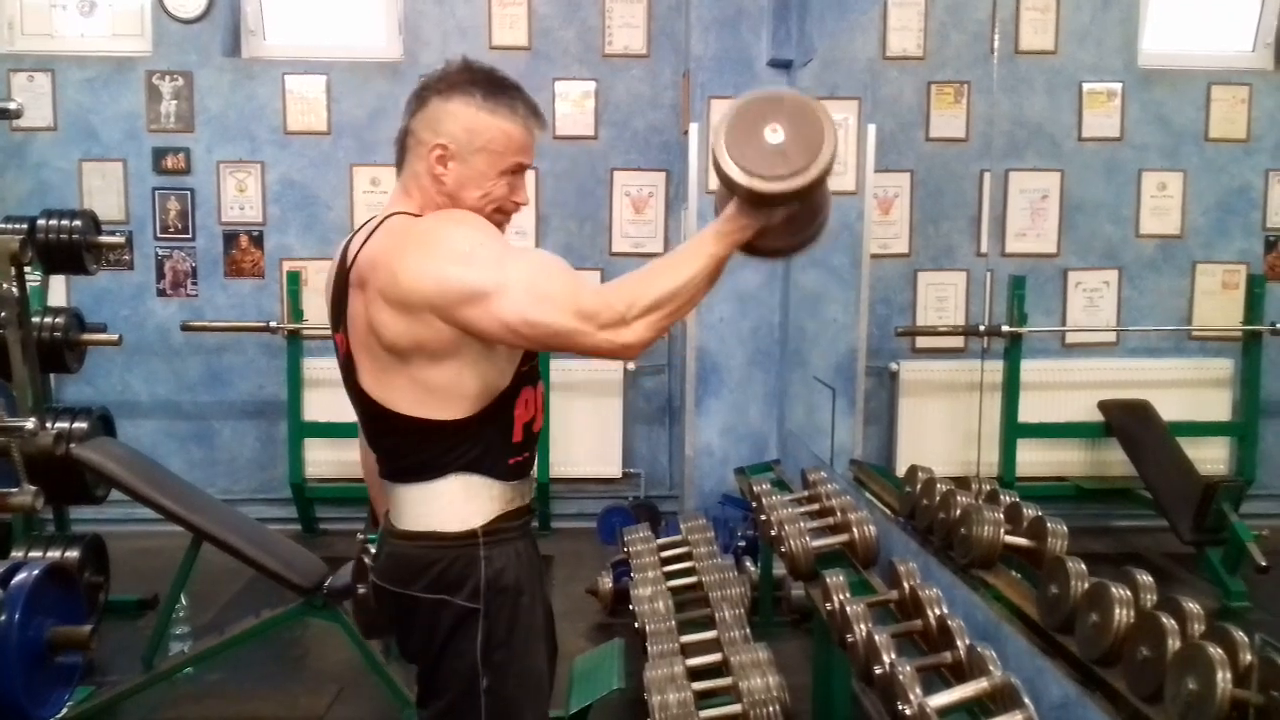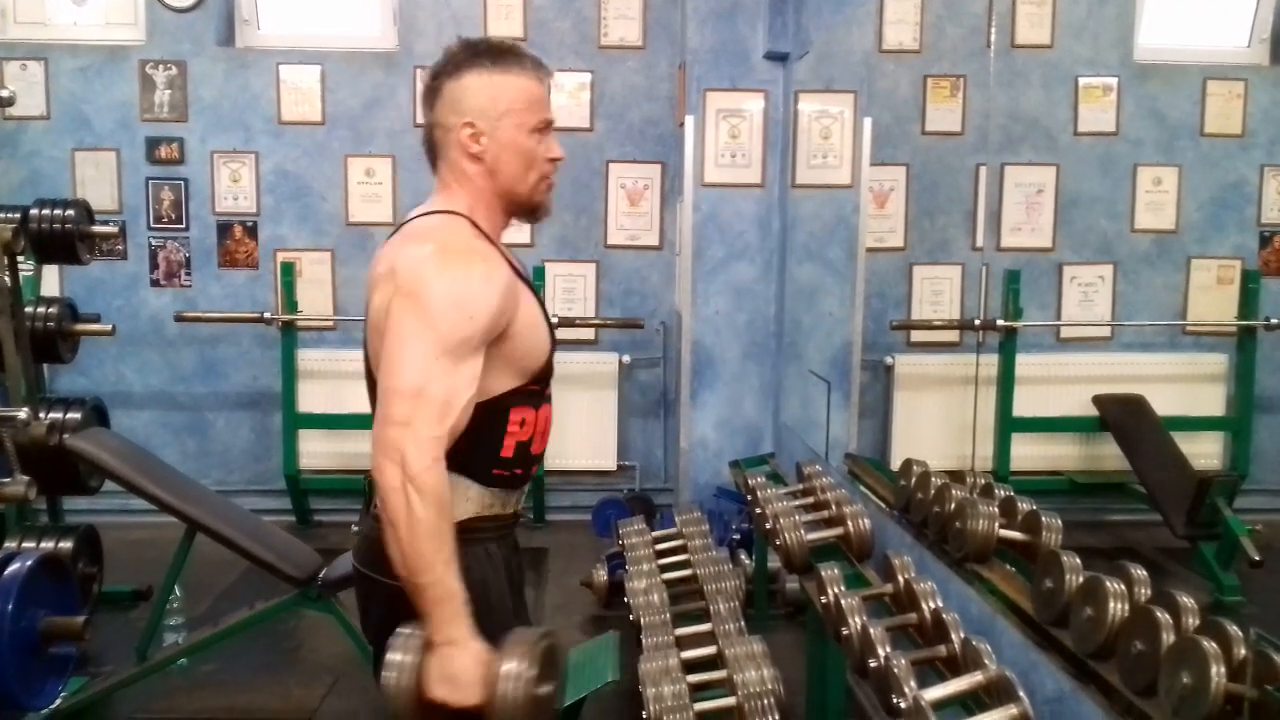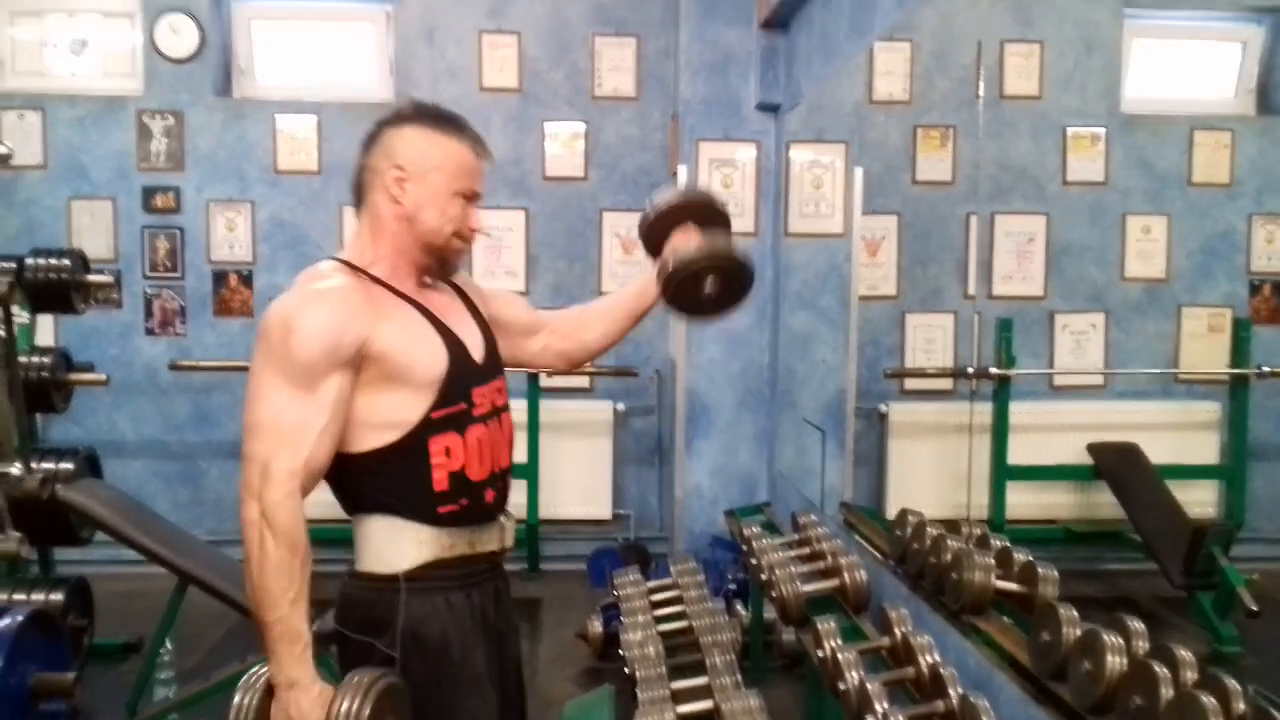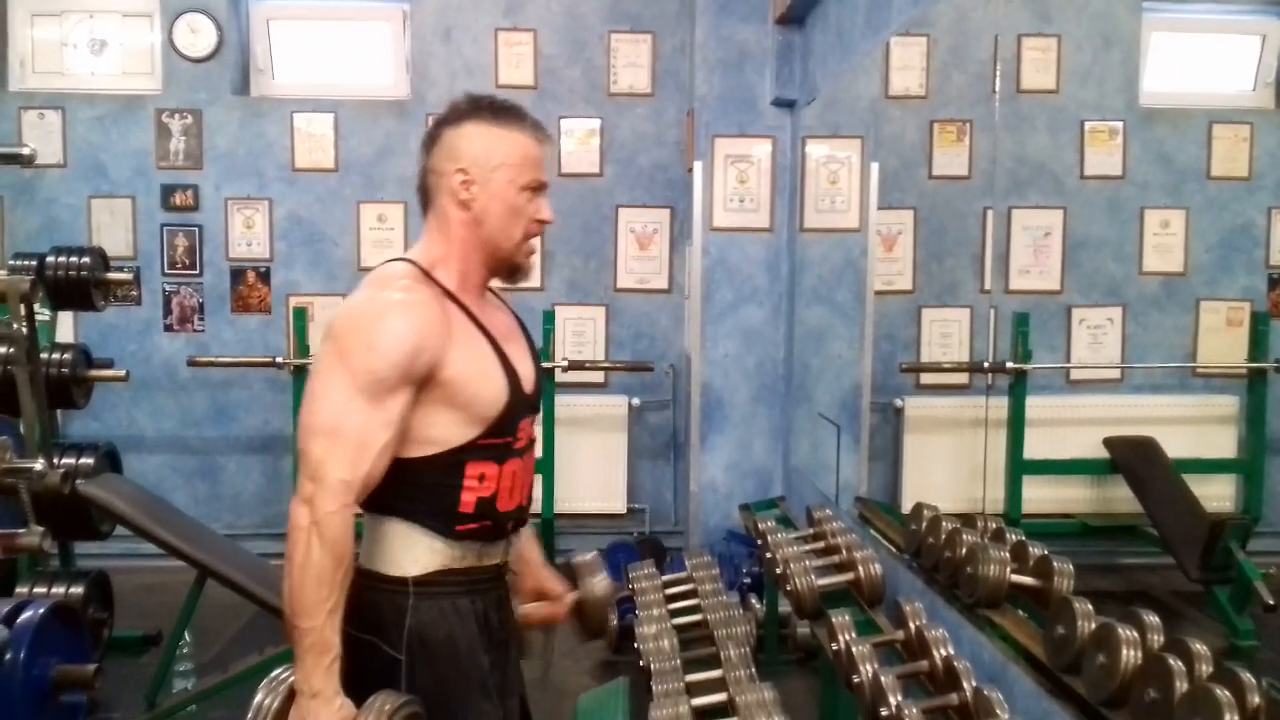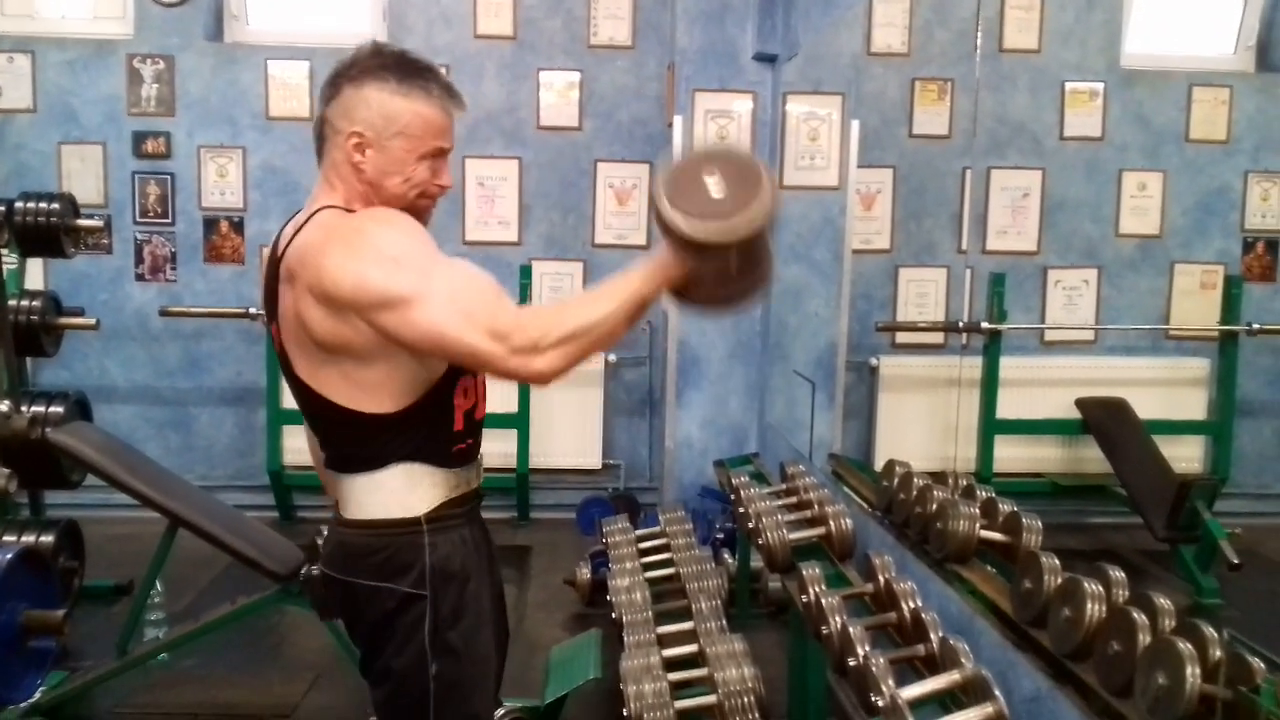
dt=1s
person 1, frame 1
left shoulder: (378, 251)
right shoulder: (435, 251)
right elbow: (610, 323)
left wrist: (397, 540)
right wrist: (737, 225)
left hip: (437, 550)
right hip: (469, 565)
person 1, frame 2
left shoulder: (451, 246)
right shoulder: (451, 264)
right elbow: (407, 462)
right wrist: (452, 633)
left hip: (463, 550)
right hip: (440, 565)
person 1, frame 3
left shoulder: (453, 298)
right shoulder: (325, 311)
left elbow: (556, 337)
right elbow: (270, 497)
left wrist: (663, 275)
left hip: (483, 595)
right hip: (408, 614)
person 1, frame 4
left shoulder: (487, 309)
right shoulder: (399, 315)
right elbow: (323, 503)
left wrist: (529, 571)
left hip: (478, 603)
right hip: (413, 617)
person 1, frame 5
left shoulder: (323, 242)
right shoulder: (361, 246)
right elbow: (527, 344)
left wrist: (349, 520)
right wrist: (664, 268)
left hip: (405, 541)
right hip: (413, 555)
